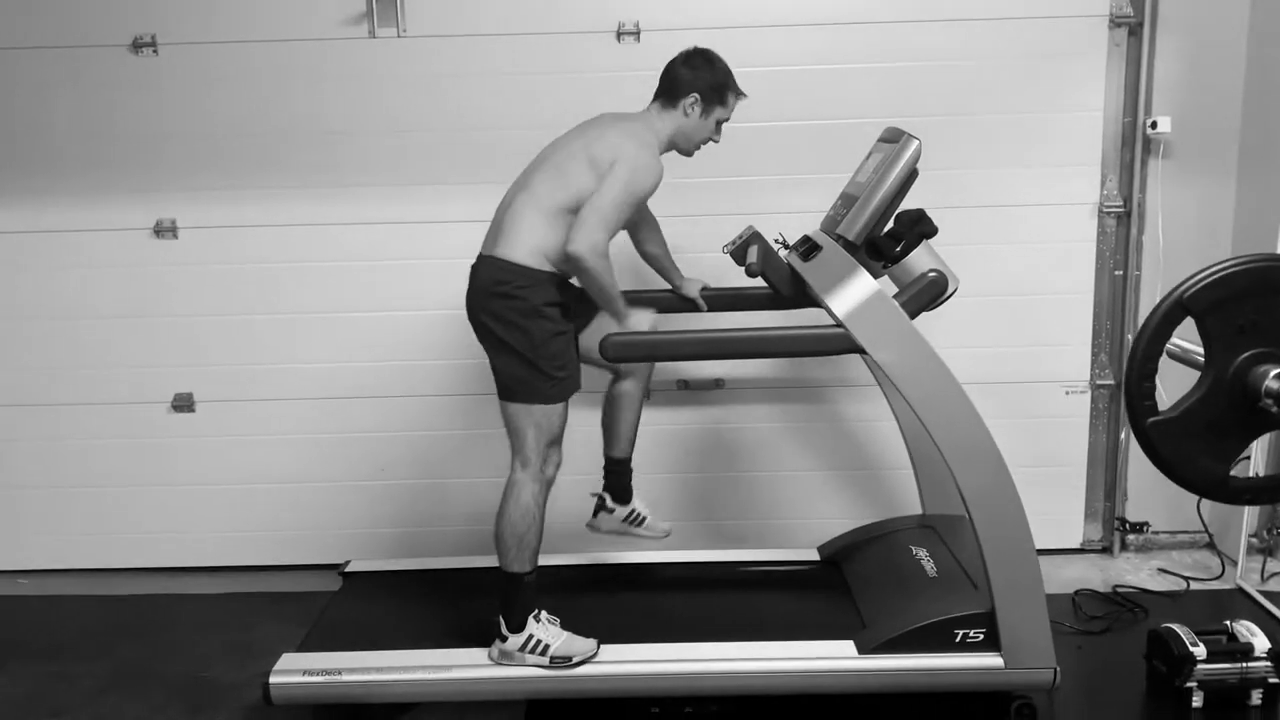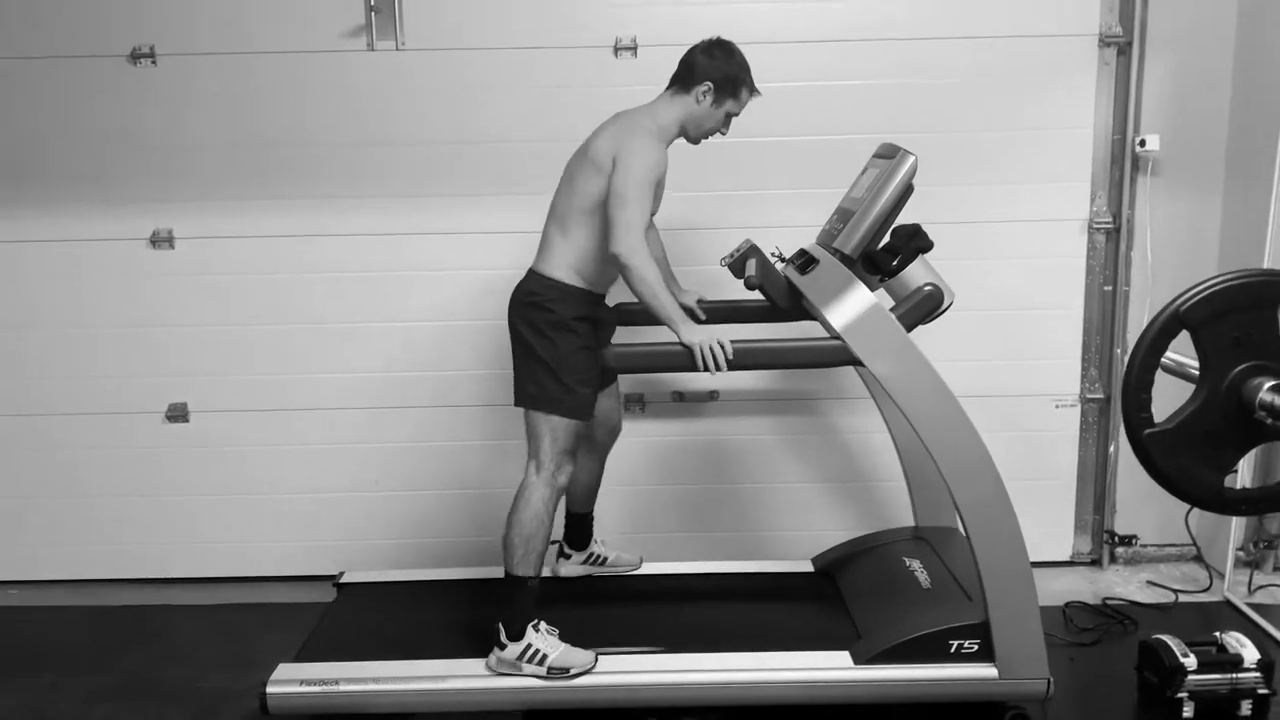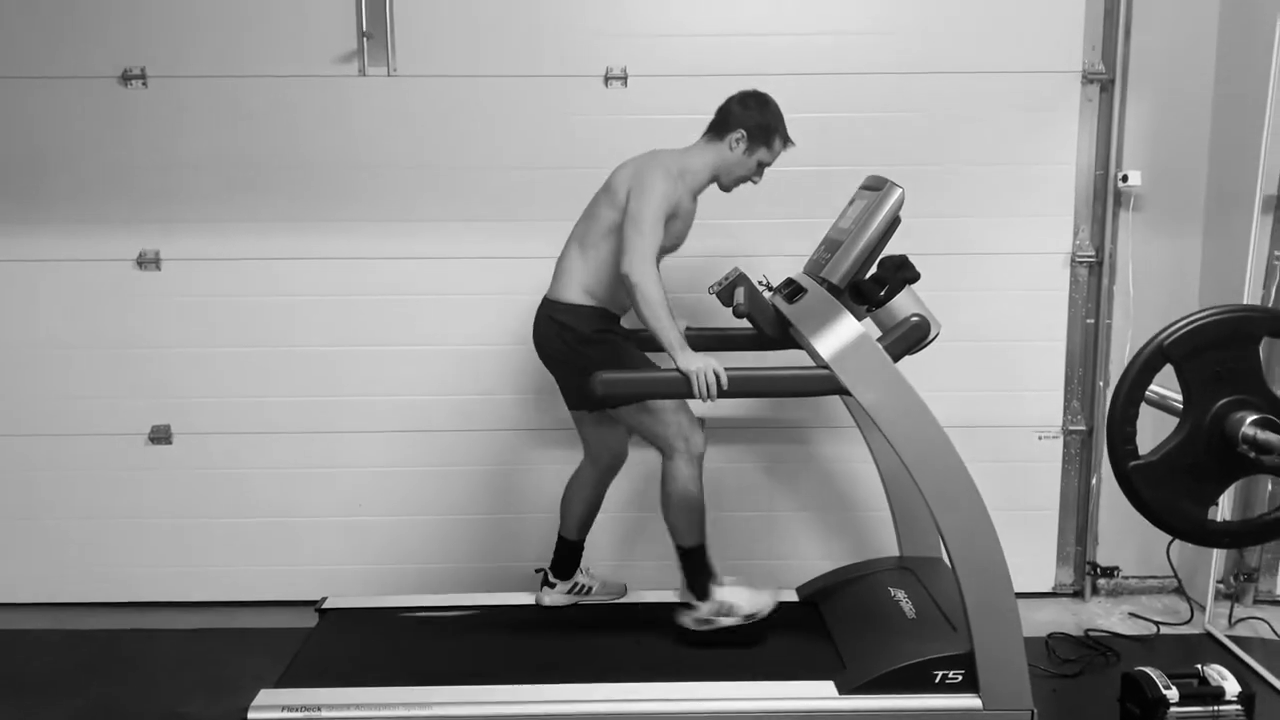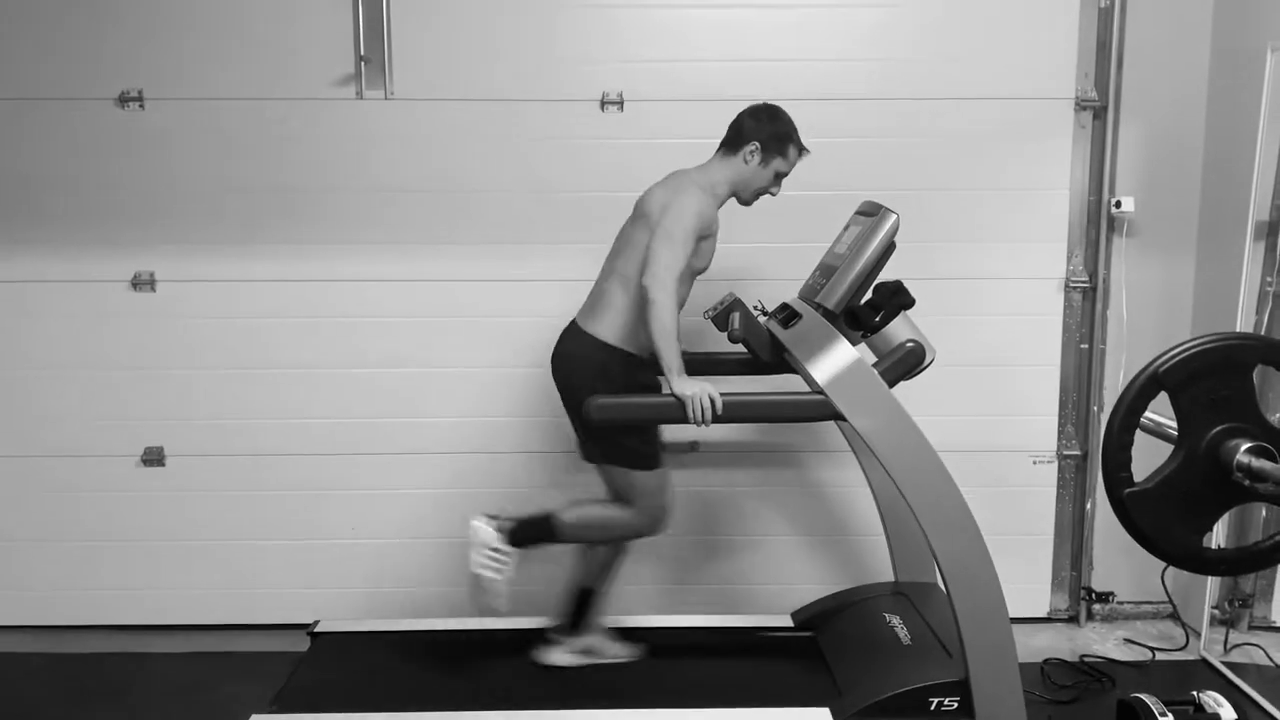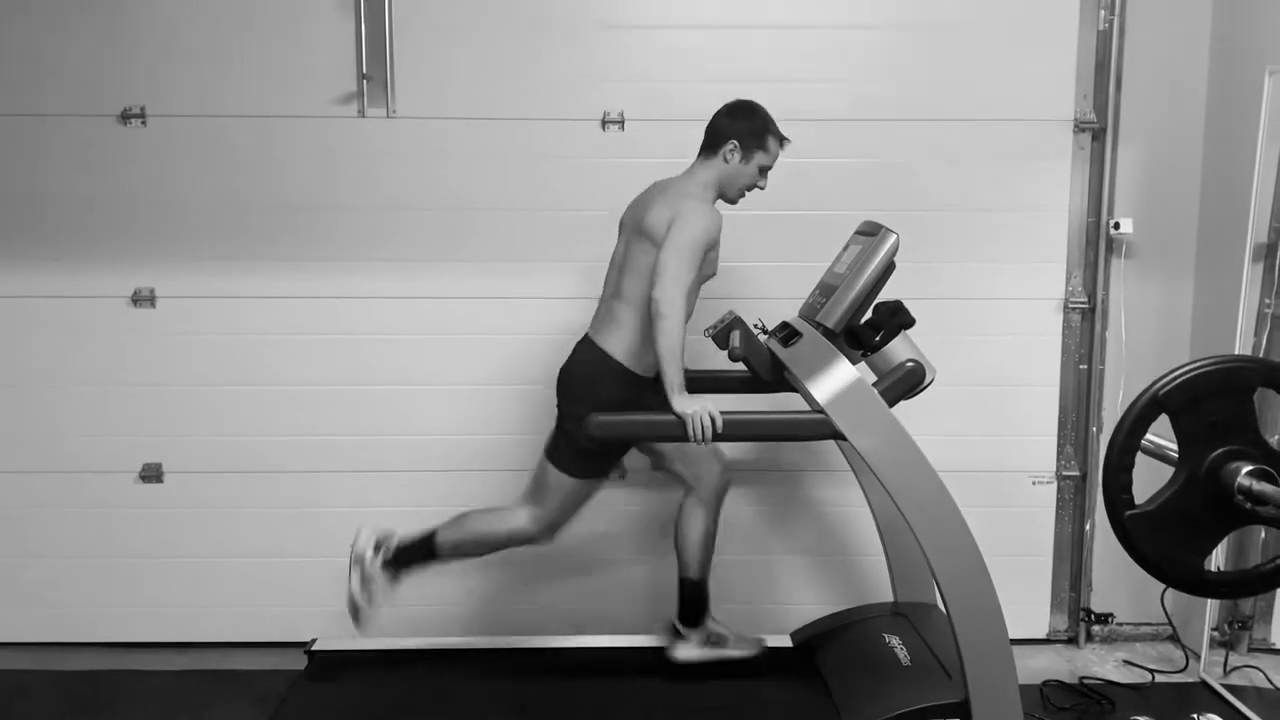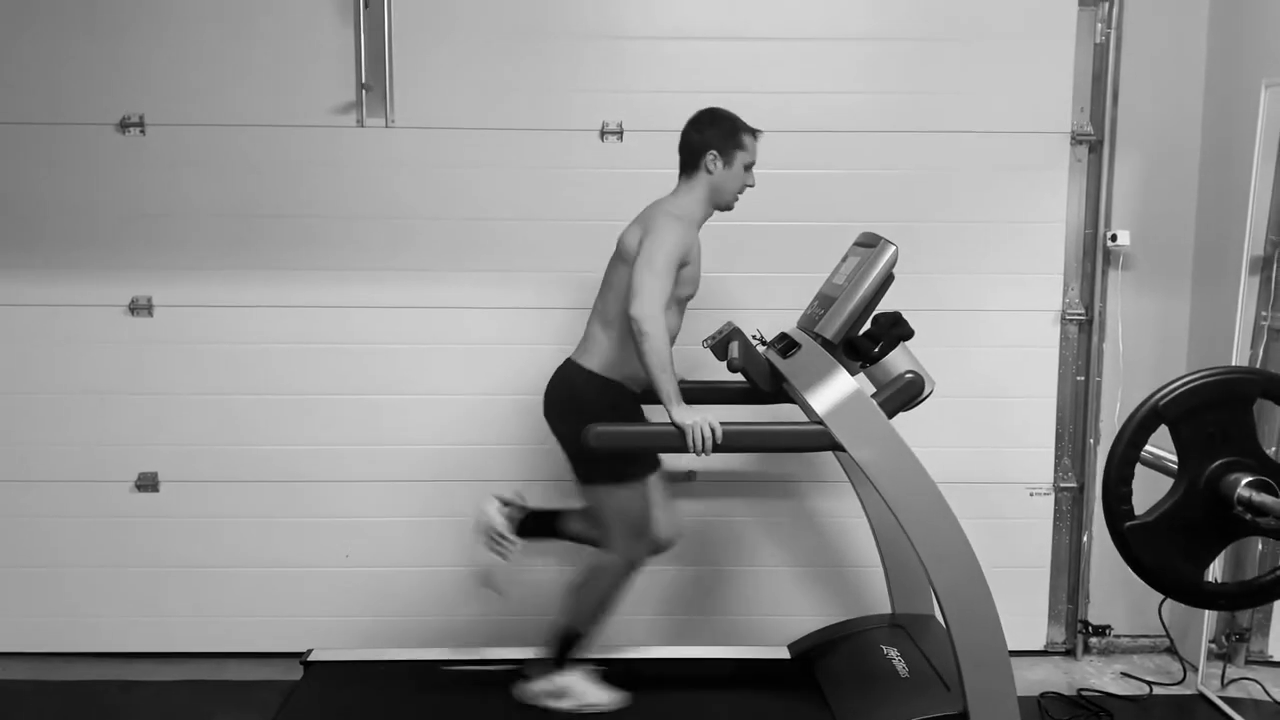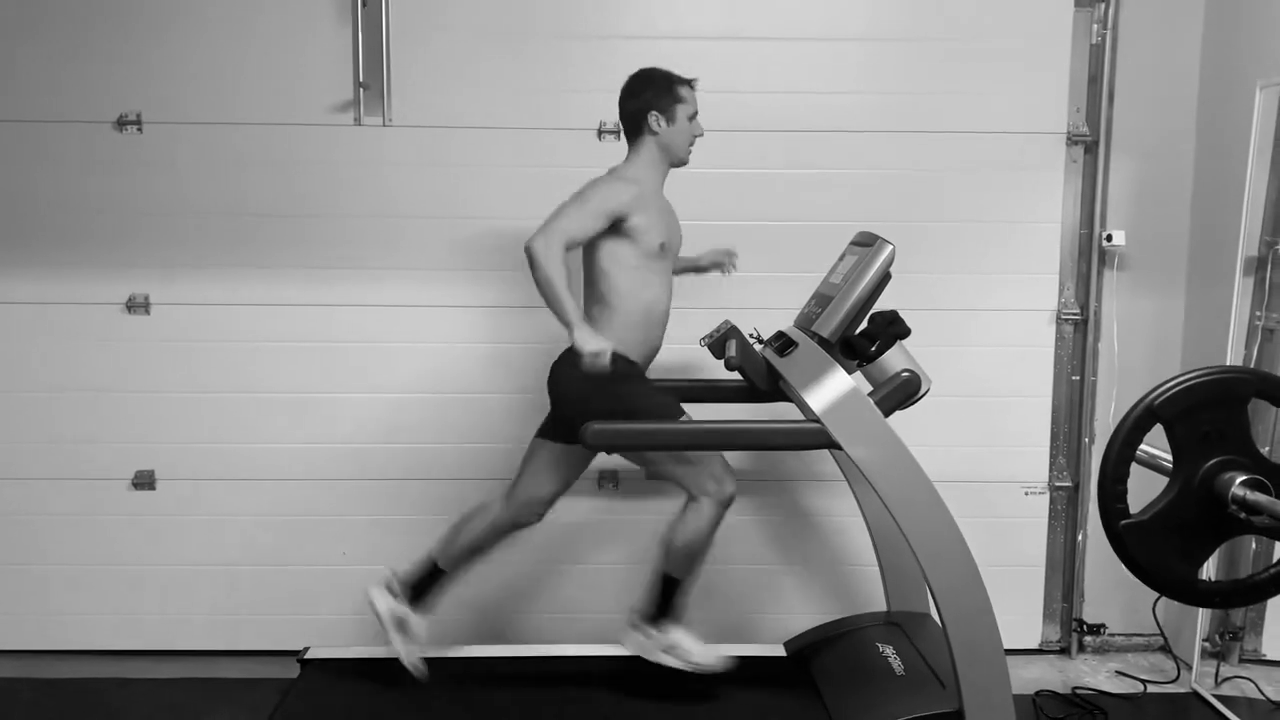
dt=0.4s
person 1, frame 1
left shoulder: (621, 134)
right shoulder: (642, 153)
left elbow: (640, 223)
right elbow: (581, 244)
left wrist: (678, 281)
right wrist: (624, 316)
left hip: (531, 283)
right hip: (517, 291)
left knee: (637, 355)
right knee: (538, 463)
left ankle: (616, 503)
right ankle: (516, 628)
person 1, frame 2
left shoulder: (638, 134)
right shoulder: (642, 143)
left elbow: (640, 229)
right elbow: (626, 247)
left wrist: (676, 291)
right wrist: (684, 328)
left hip: (576, 305)
right hip: (556, 309)
left knee: (600, 429)
right knee: (551, 468)
left ankle: (577, 548)
right ankle: (516, 638)
person 1, frame 3
left shoulder: (681, 180)
right shoulder: (663, 179)
right elbow: (636, 266)
left wrist: (675, 339)
right wrist: (681, 354)
left hip: (584, 323)
right hip: (576, 327)
left knee: (605, 456)
right knee: (686, 446)
left ankle: (563, 576)
right ankle: (703, 593)
person 1, frame 4
left shoulder: (686, 189)
right shoulder: (693, 200)
right elbow: (656, 286)
left wrist: (668, 368)
right wrist: (678, 378)
left hip: (602, 353)
right hip: (602, 363)
left knee: (629, 506)
right knee: (646, 514)
left ankle: (572, 632)
right ankle: (506, 534)
person 1, frame 5
left shoulder: (659, 197)
right shoulder: (697, 212)
right elbow: (664, 298)
right wrist: (677, 397)
left hip: (624, 377)
right hip: (608, 382)
left knee: (710, 479)
right knee: (540, 517)
left ankle: (693, 625)
right ankle: (388, 558)
person 1, frame 6
left shoulder: (677, 223)
right shoulder: (668, 226)
right elbow: (641, 312)
right wrist: (678, 407)
left hip: (606, 393)
right hip: (591, 397)
left knee: (653, 532)
right knee: (636, 541)
left ankle: (516, 520)
right ankle: (552, 672)
person 1, frame 7
left shoulder: (646, 194)
right shoulder: (621, 189)
right elbow: (540, 244)
left wrist: (694, 264)
right wrist: (580, 328)
left hip: (603, 378)
right hip: (603, 380)
left knee: (524, 502)
right knee: (717, 487)
left ankle: (407, 597)
right ankle: (655, 623)
